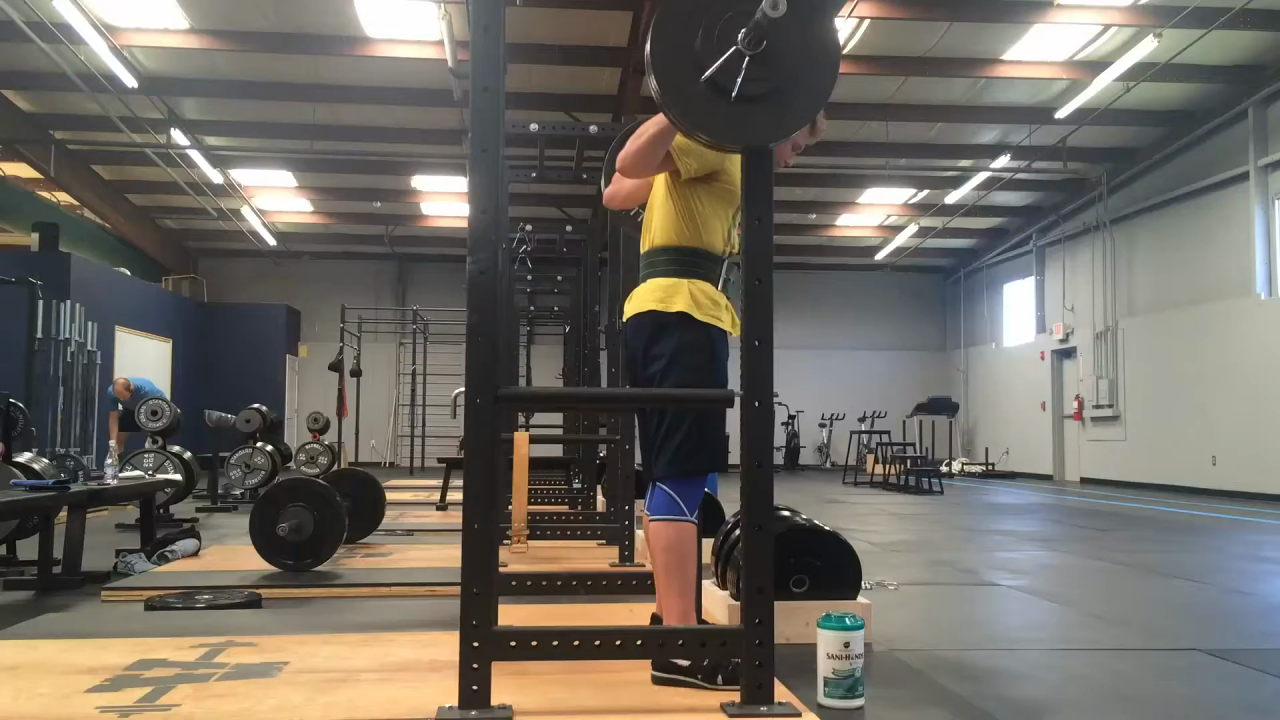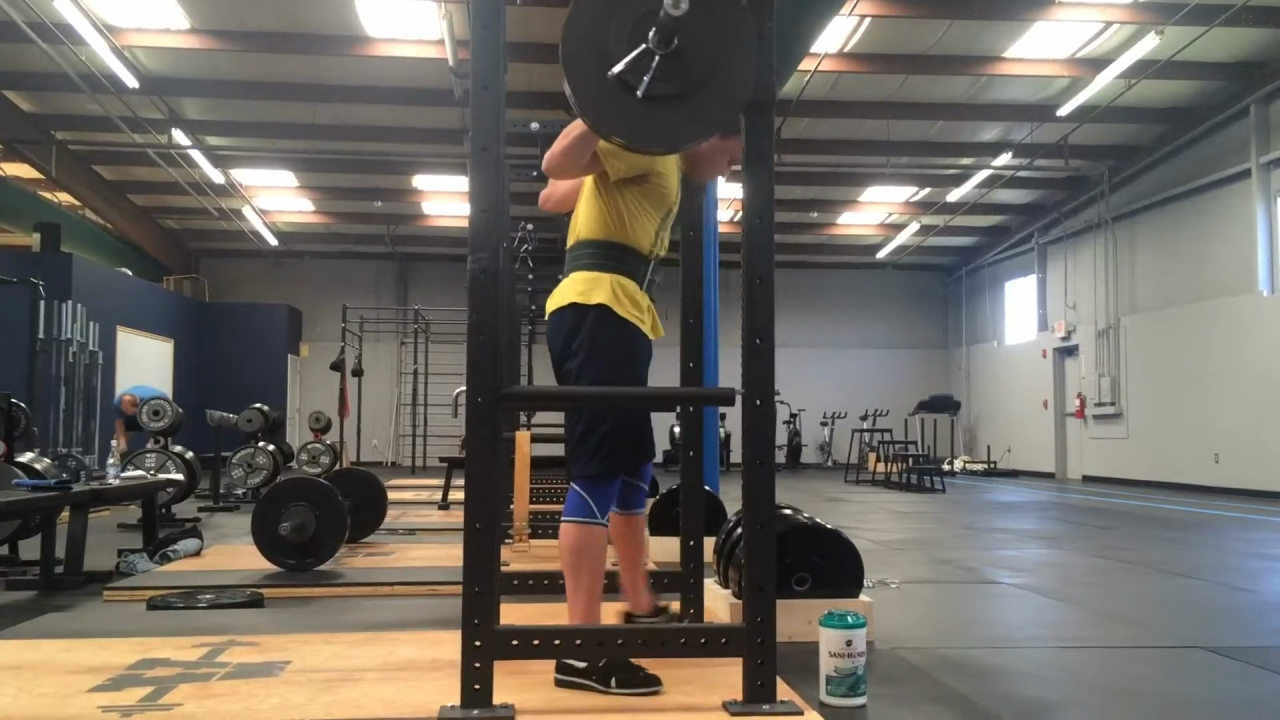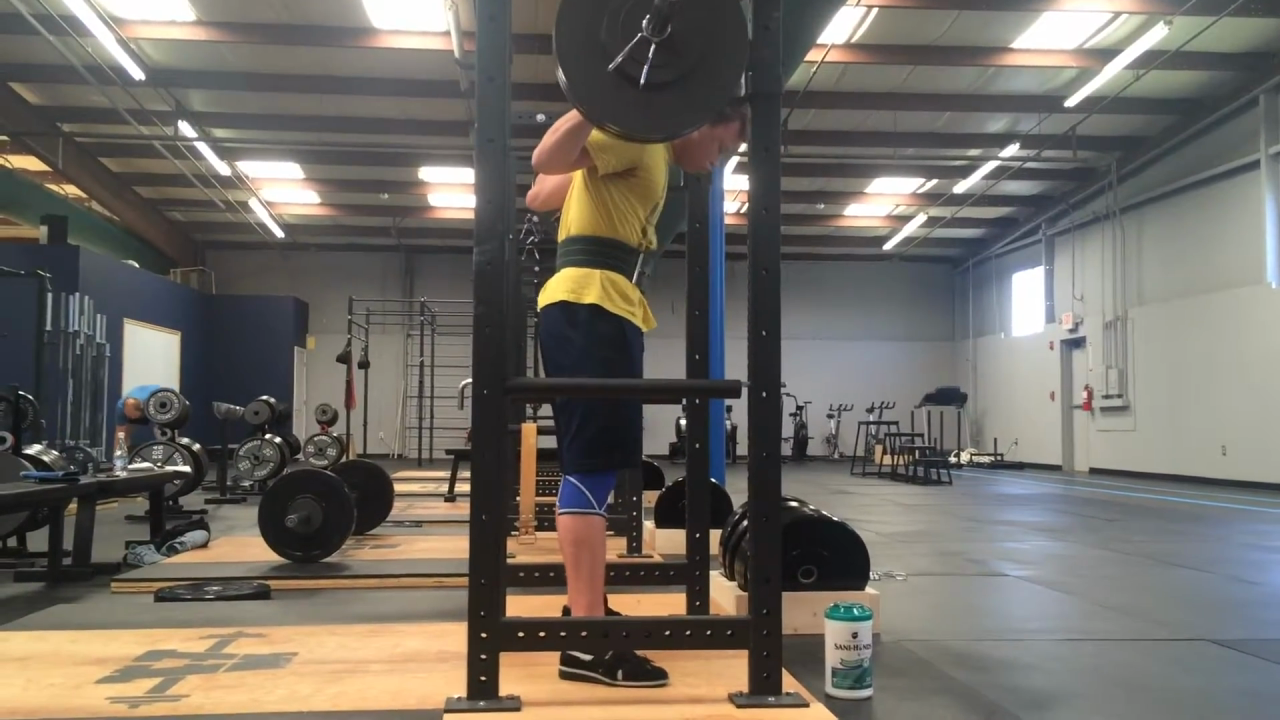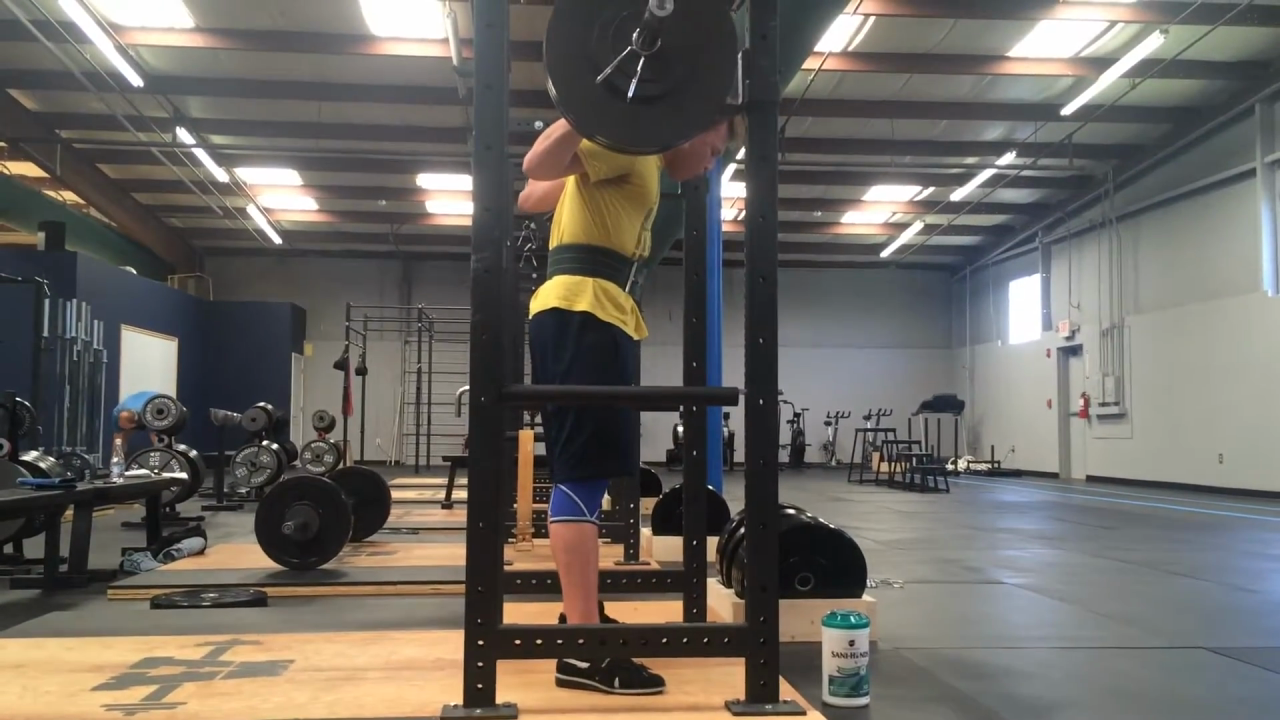
dt=1s
person 1, frame 1
left shoulder: (701, 160)
right shoulder: (715, 140)
left elbow: (616, 193)
right elbow: (630, 162)
left hip: (661, 316)
right hip: (681, 316)
left knee: (670, 476)
right knee: (681, 476)
left ankle: (670, 618)
right ankle: (679, 649)
person 1, frame 2
left shoulder: (655, 163)
left elbow: (552, 196)
right elbow: (556, 163)
left hip: (604, 316)
right hip: (599, 312)
left knee: (631, 468)
right knee: (600, 474)
left ankle: (640, 605)
right ankle: (582, 652)
person 1, frame 3
left shoulder: (639, 155)
right shoulder: (638, 135)
left elbow: (540, 197)
right elbow: (546, 159)
left hip: (590, 311)
right hip: (590, 309)
left knee: (591, 467)
right knee: (592, 467)
left ankle: (585, 610)
right ankle: (587, 643)
person 1, frame 4
left shoulder: (627, 162)
left elbow: (530, 197)
right elbow: (538, 162)
left hip: (577, 316)
right hip: (582, 314)
left knee: (582, 475)
right knee: (582, 475)
left ankle: (582, 616)
right ankle: (584, 651)
